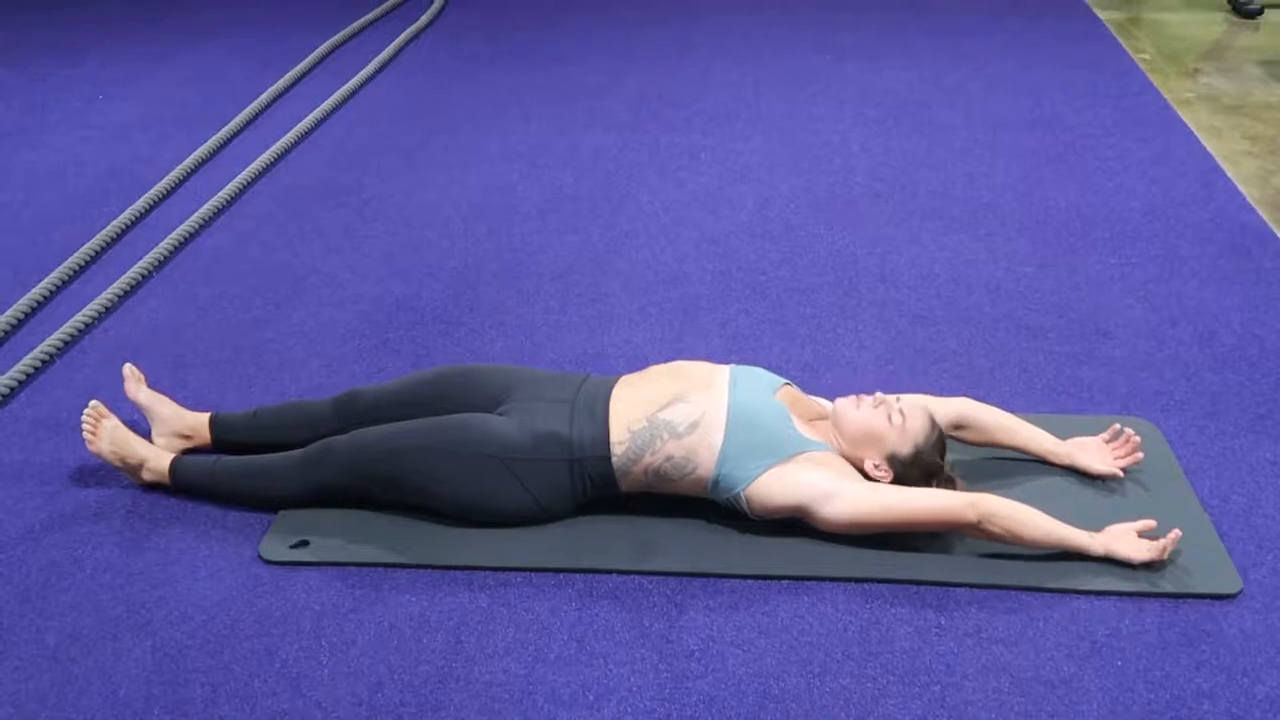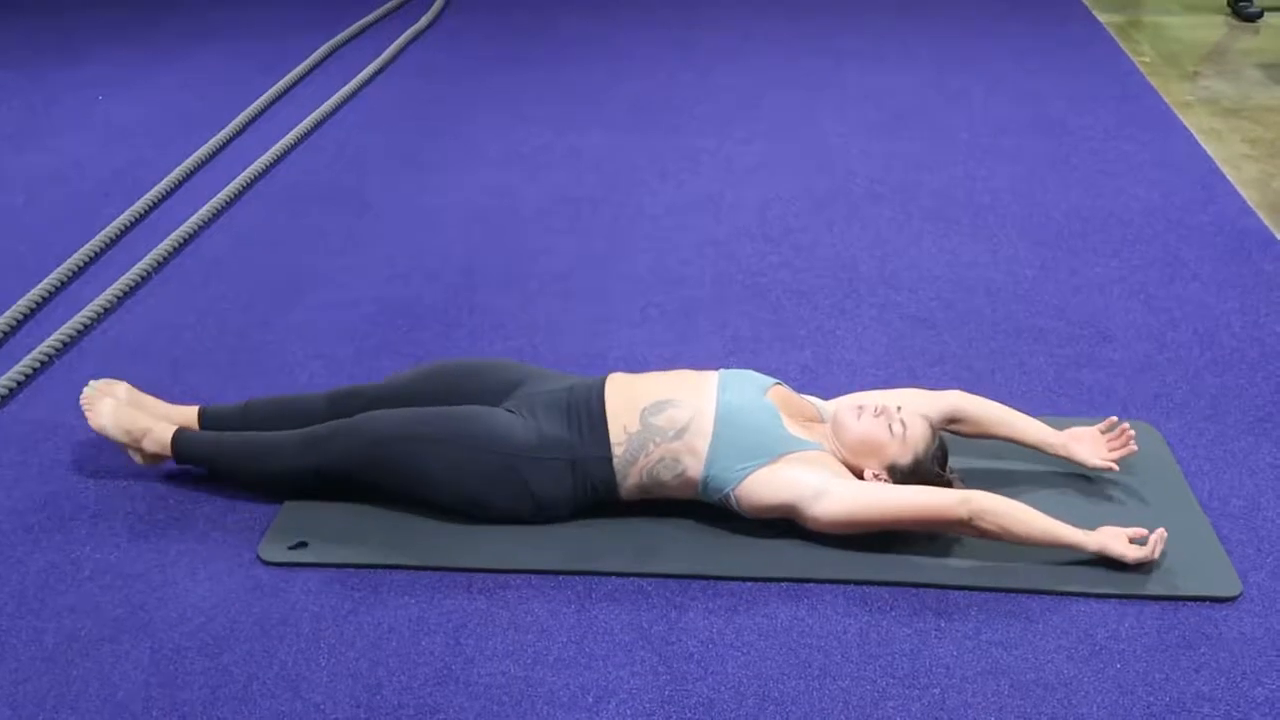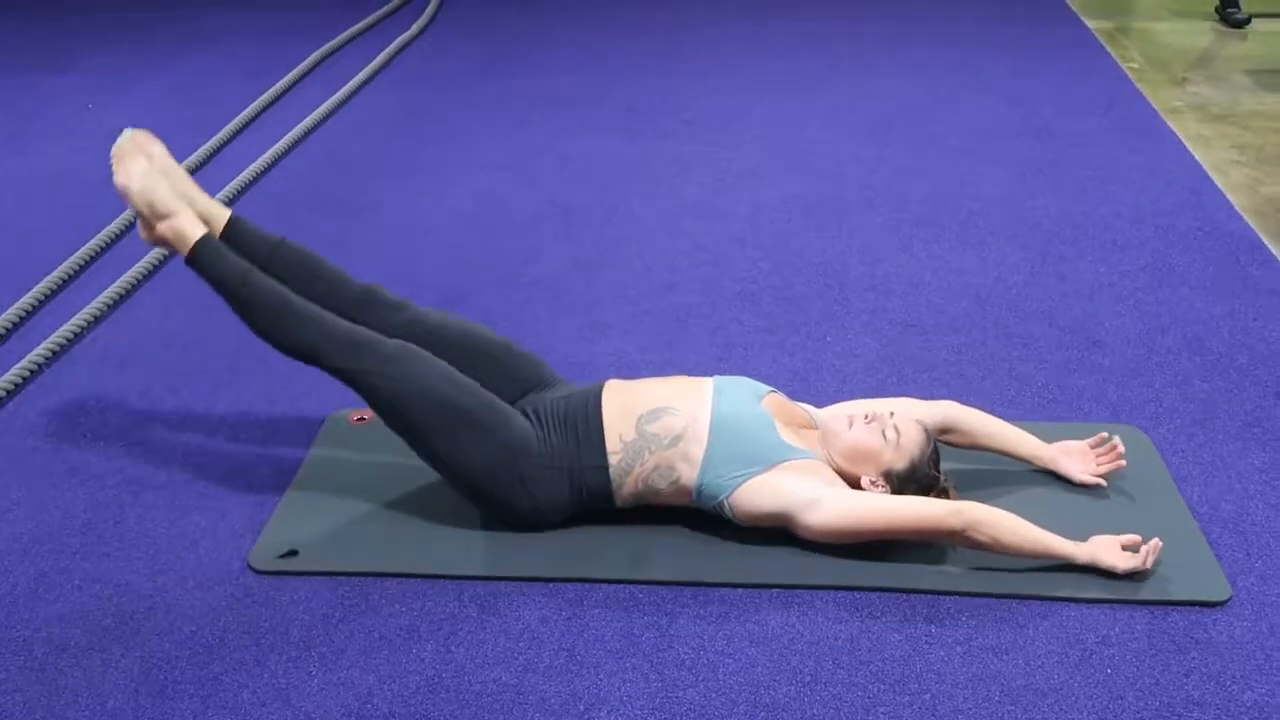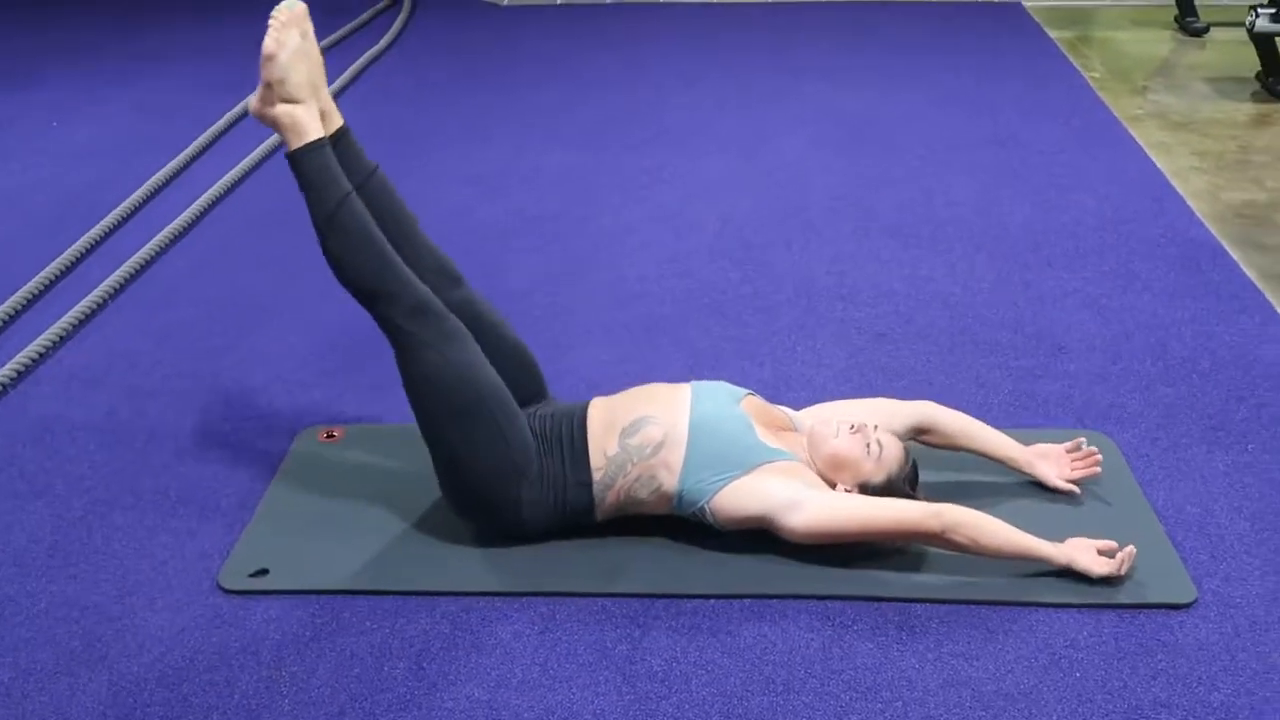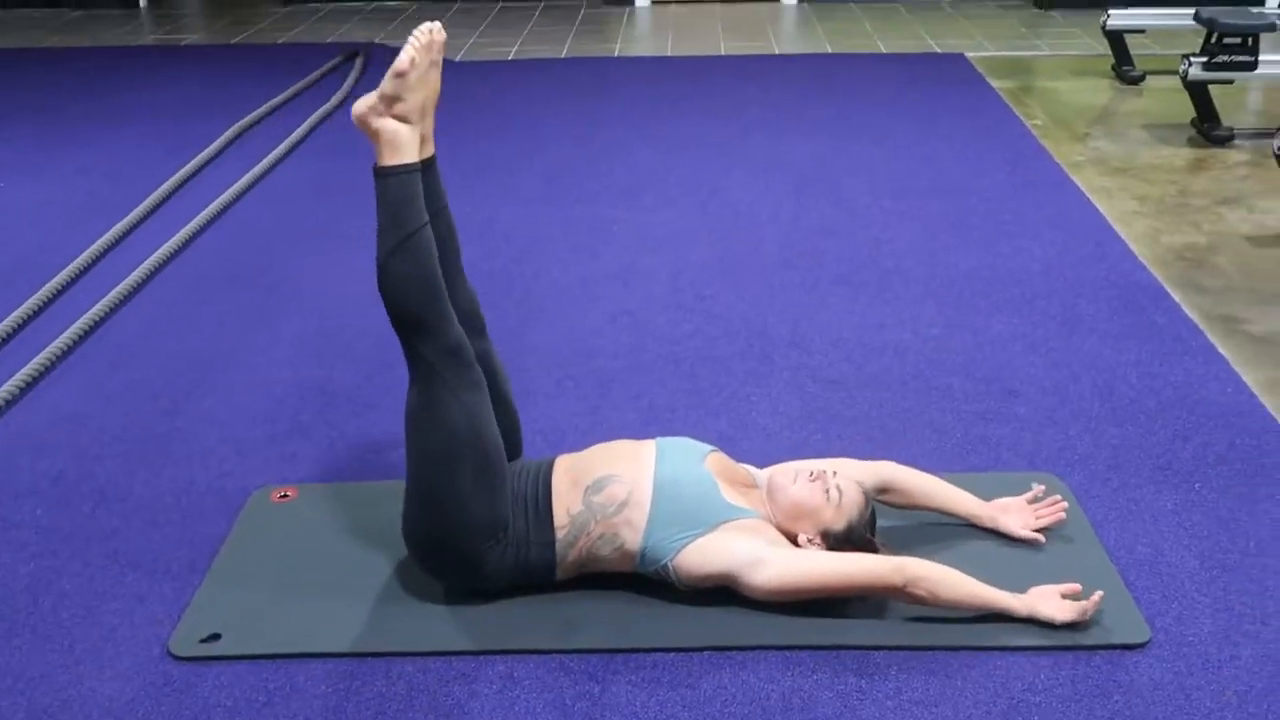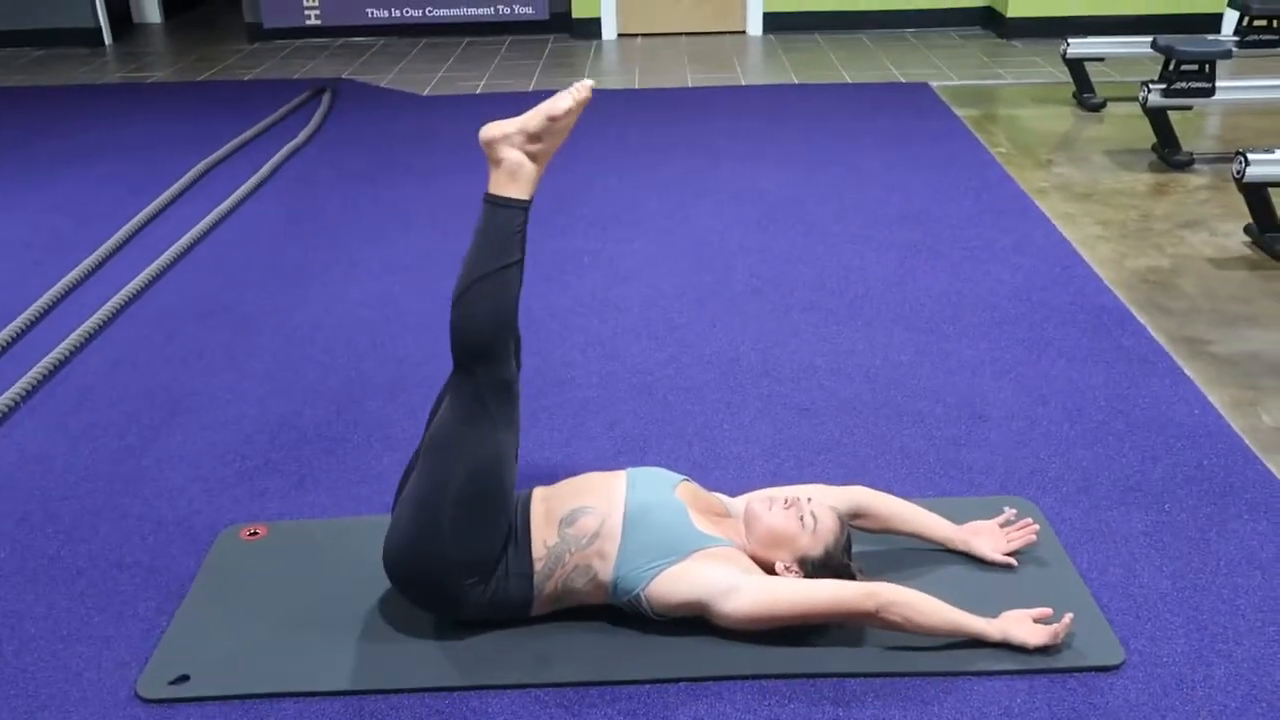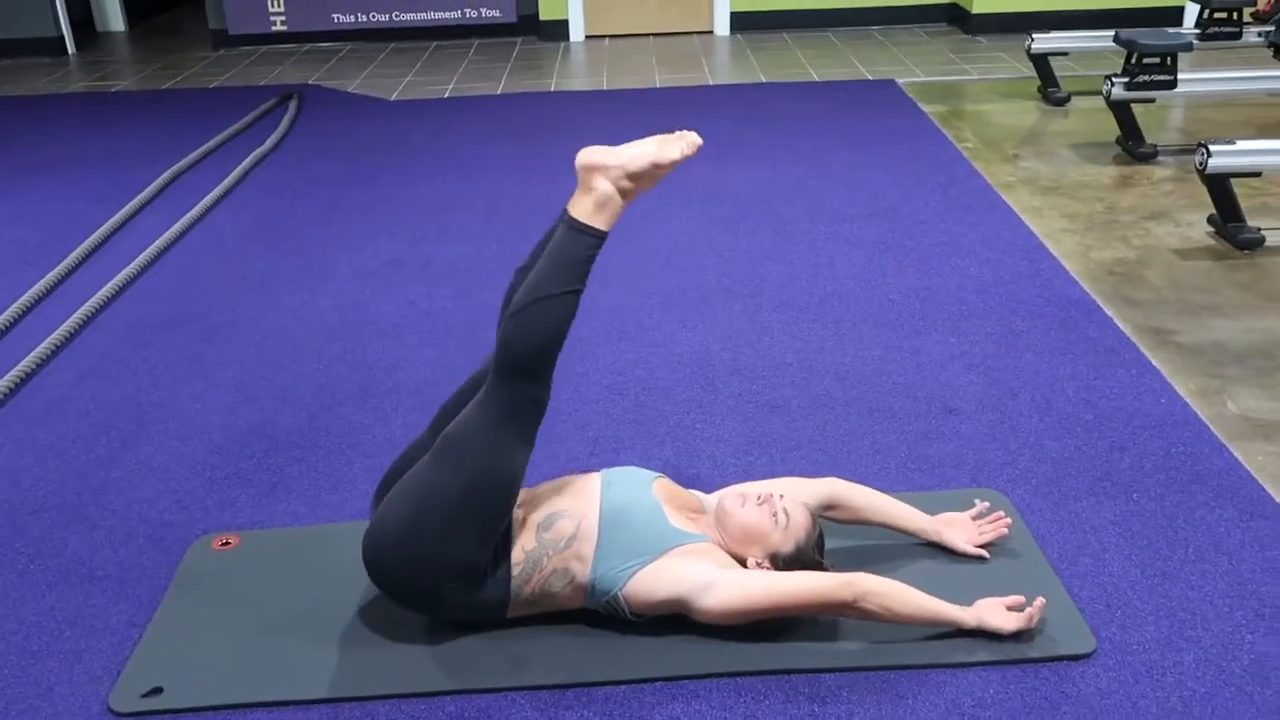
dt=0.7s
person 1, frame 1
left shoulder: (824, 487)
right shoulder: (816, 411)
left elbow: (974, 512)
right elbow: (963, 405)
left wrist: (1101, 545)
right wrist: (1068, 450)
left hip: (548, 464)
right hip: (566, 395)
left knee: (342, 464)
right knee: (364, 407)
left ankle: (162, 466)
right ankle: (195, 426)
person 1, frame 2
left shoulder: (818, 488)
right shoulder: (825, 413)
left elbow: (964, 508)
right elbow: (953, 396)
left wrist: (1096, 540)
right wrist: (1064, 439)
left hip: (548, 465)
right hip: (571, 396)
left knee: (345, 446)
right knee: (362, 396)
left ankle: (165, 442)
right ankle: (181, 415)
person 1, frame 3
left shoulder: (815, 498)
right shoulder: (814, 422)
left elbow: (957, 521)
right elbow: (949, 410)
left wrist: (1085, 554)
right wrist: (1054, 455)
left hip: (537, 471)
right hip: (562, 403)
left knee: (359, 348)
right knee: (388, 318)
left ankle: (191, 236)
right ankle: (206, 219)
person 1, frame 4
left shoulder: (793, 500)
right shoulder: (794, 428)
left elbow: (939, 522)
right elbow: (922, 412)
left wrist: (1060, 555)
right wrist: (1026, 458)
left hip: (519, 490)
right hip: (544, 429)
left knee: (412, 308)
right knee: (434, 285)
left ankle: (302, 123)
person 1, frame 5
left shoulder: (755, 555)
right shoulder: (755, 486)
left elbow: (898, 576)
right elbow: (886, 471)
left wrist: (1021, 605)
right wrist: (986, 513)
left hip: (481, 542)
right hip: (520, 491)
left knee: (439, 341)
left ankle: (398, 140)
person 1, frame 6
left shoulder: (729, 585)
right shoulder: (728, 516)
left elbow: (872, 602)
right elbow: (855, 497)
left wrist: (994, 630)
right wrist: (958, 535)
left hip: (454, 568)
right hip: (479, 532)
left knee: (487, 368)
person 1, frame 7
left shoulder: (706, 582)
right shoulder: (700, 511)
left elbow: (849, 592)
right elbow: (828, 489)
left wrist: (970, 617)
right wrist: (932, 526)
left hip: (424, 559)
left knee: (521, 375)
